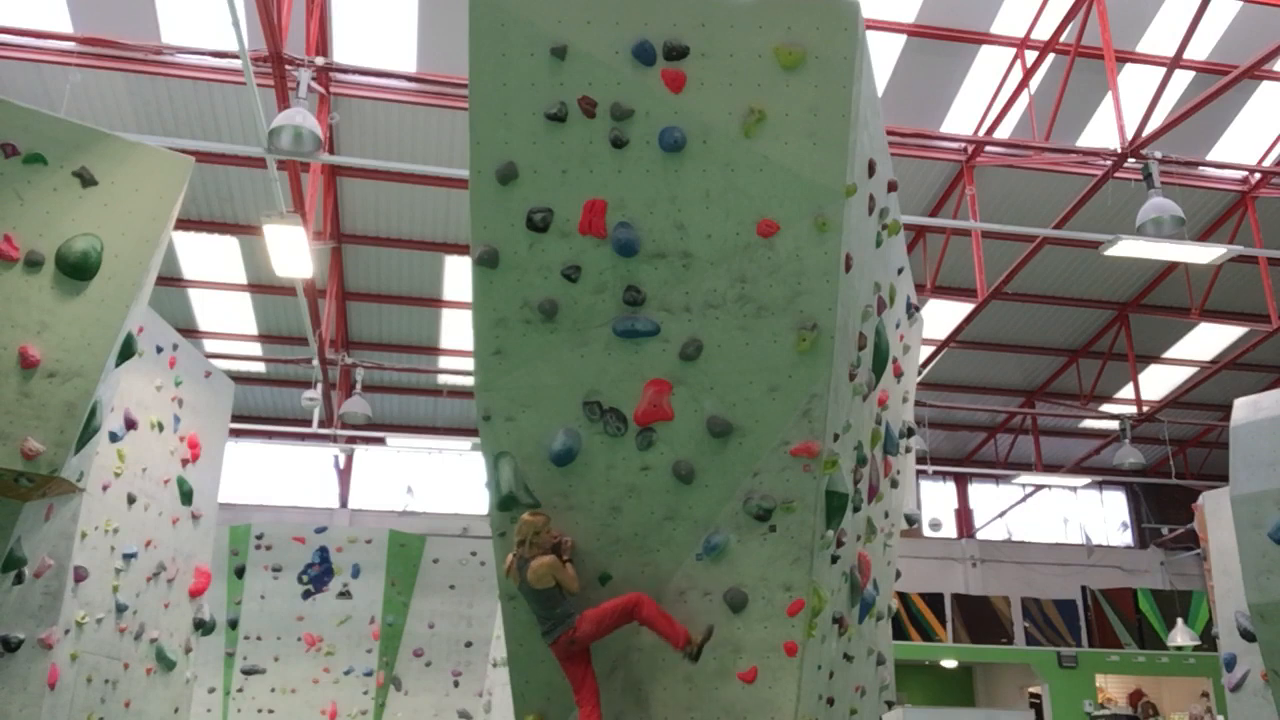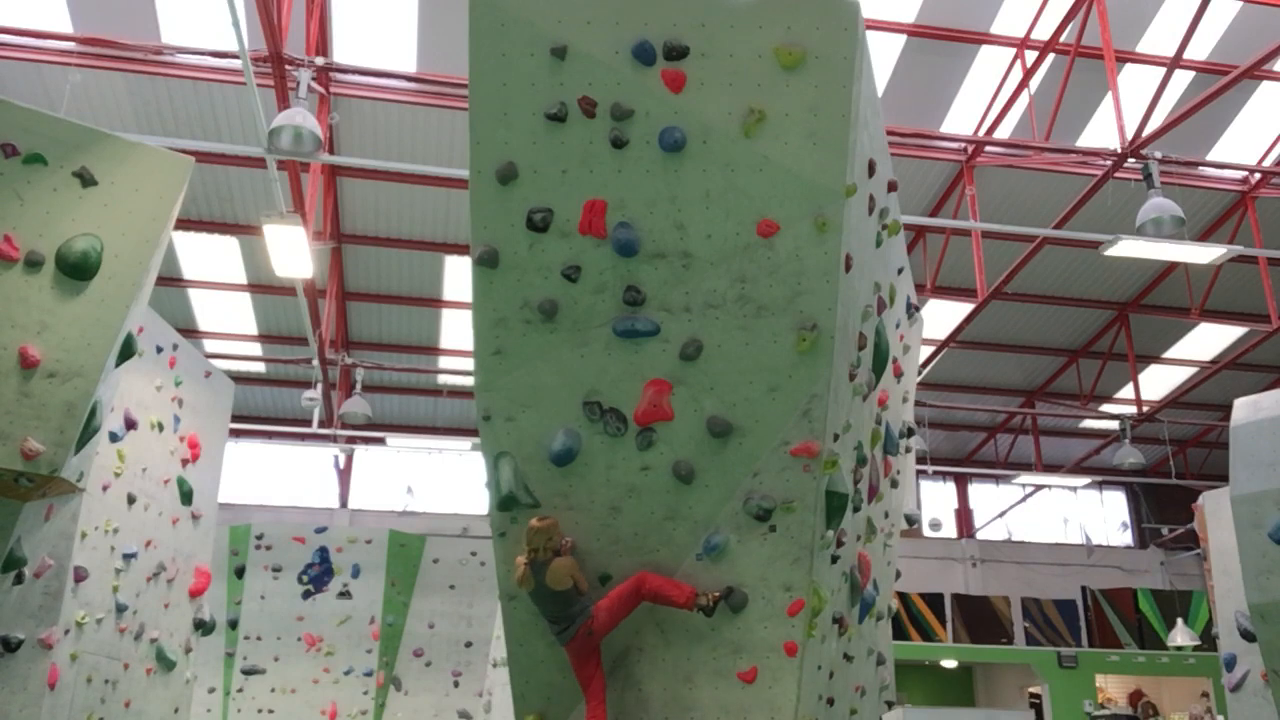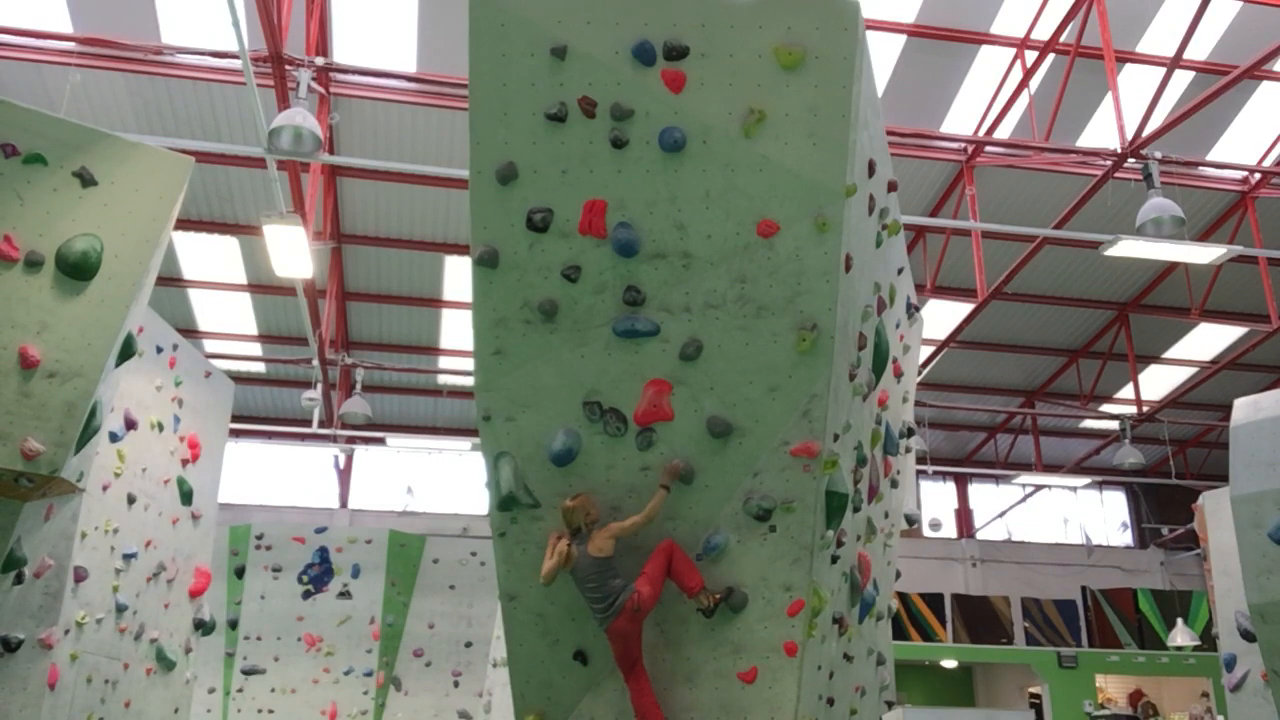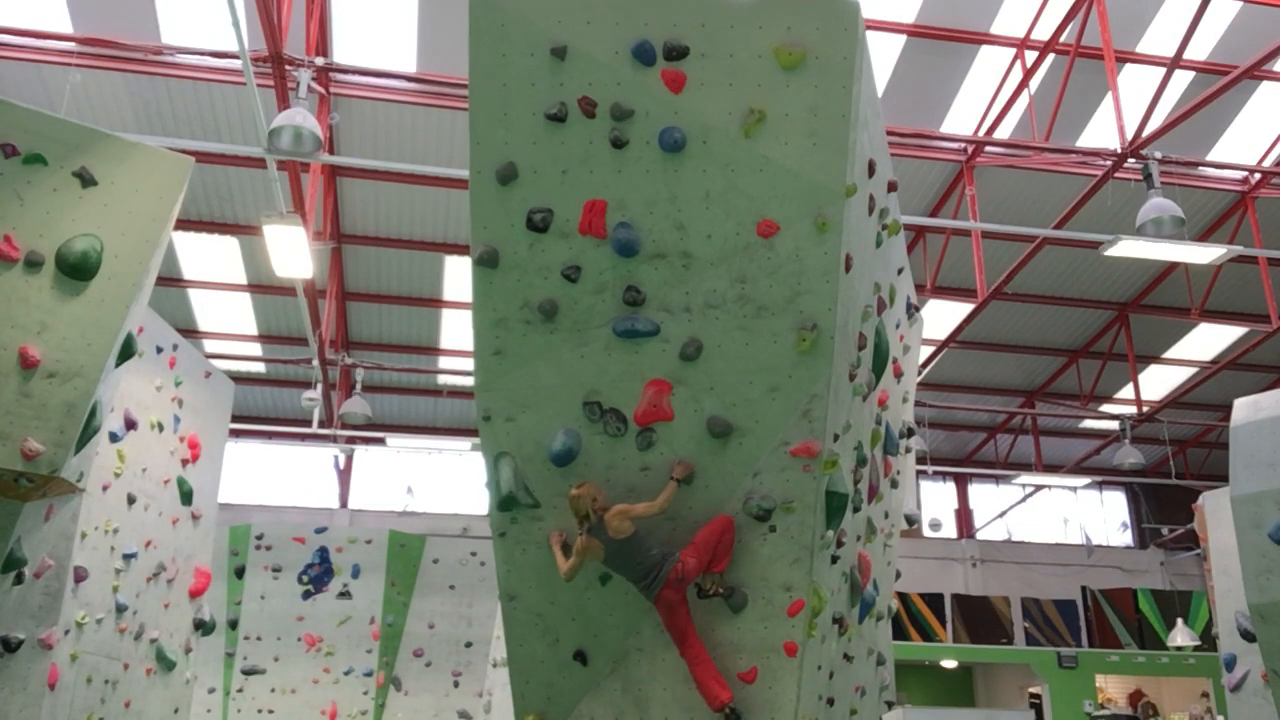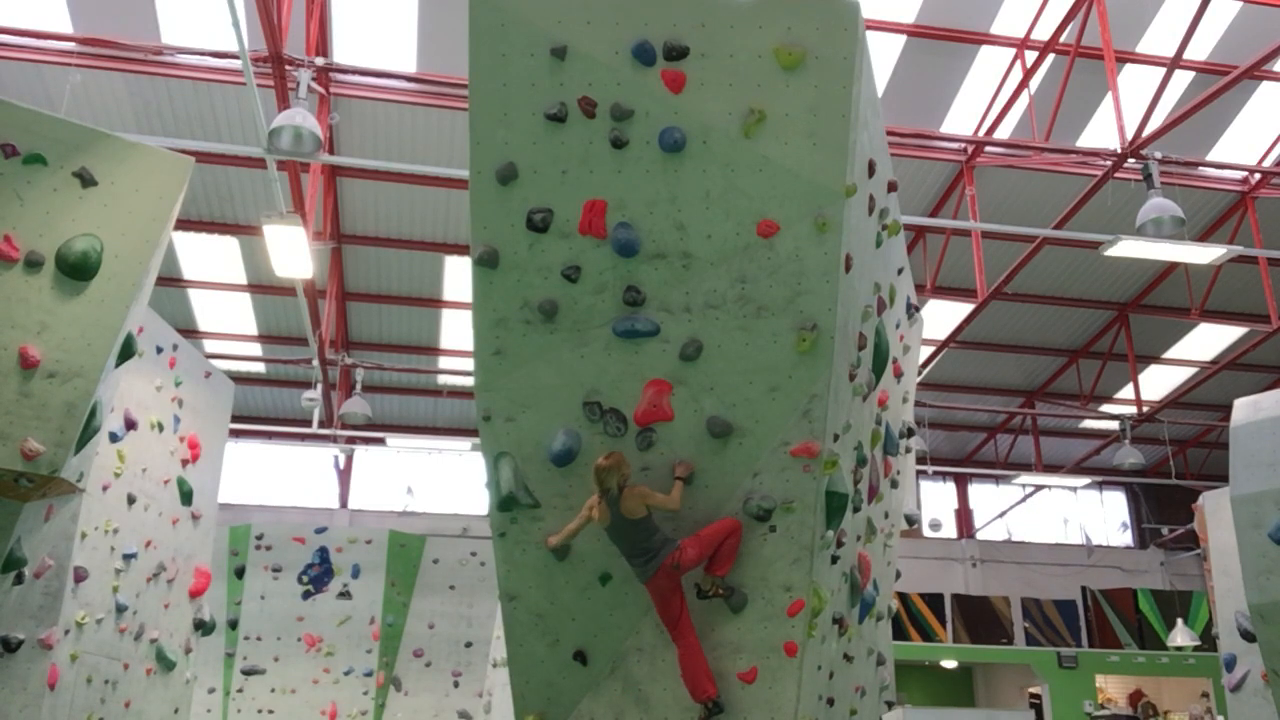
dt=1s
person 1, frame 1
left shoulder: (512, 561)
right shoulder: (547, 562)
right elbow: (574, 588)
left wrist: (549, 548)
right wrist: (565, 556)
left hip: (557, 642)
right hip: (574, 630)
left knee: (587, 700)
right knee: (638, 602)
right ankle: (687, 646)
person 1, frame 2
left shoulder: (521, 565)
right shoulder: (562, 564)
right elbow: (583, 588)
left hip: (572, 641)
right hip: (591, 623)
left knee: (594, 699)
right knee: (641, 582)
right ankle: (699, 601)
person 1, frame 3
left shoulder: (563, 548)
right shoulder: (605, 534)
left elbow: (545, 579)
right elbow: (647, 516)
left wrist: (551, 546)
right wrist: (666, 483)
left hip: (614, 625)
right hip: (634, 602)
left knee: (635, 678)
right knee: (667, 548)
right ankle: (702, 599)
person 1, frame 4
left shoulder: (583, 543)
right shoulder: (617, 515)
left elbow: (566, 574)
right elbow: (659, 506)
left wrist: (556, 546)
right wrist: (676, 478)
left hip: (659, 595)
right hip: (677, 569)
left knee: (691, 650)
right knee: (723, 522)
right ankle: (710, 582)
person 1, frame 5
left shoulder: (594, 504)
right shoulder: (635, 494)
left elbow: (568, 533)
right elbow: (674, 504)
left wrist: (554, 541)
right wrist: (680, 477)
left hip: (653, 578)
right hip: (675, 557)
left knee: (684, 639)
right knee: (731, 526)
right ankle: (710, 582)
